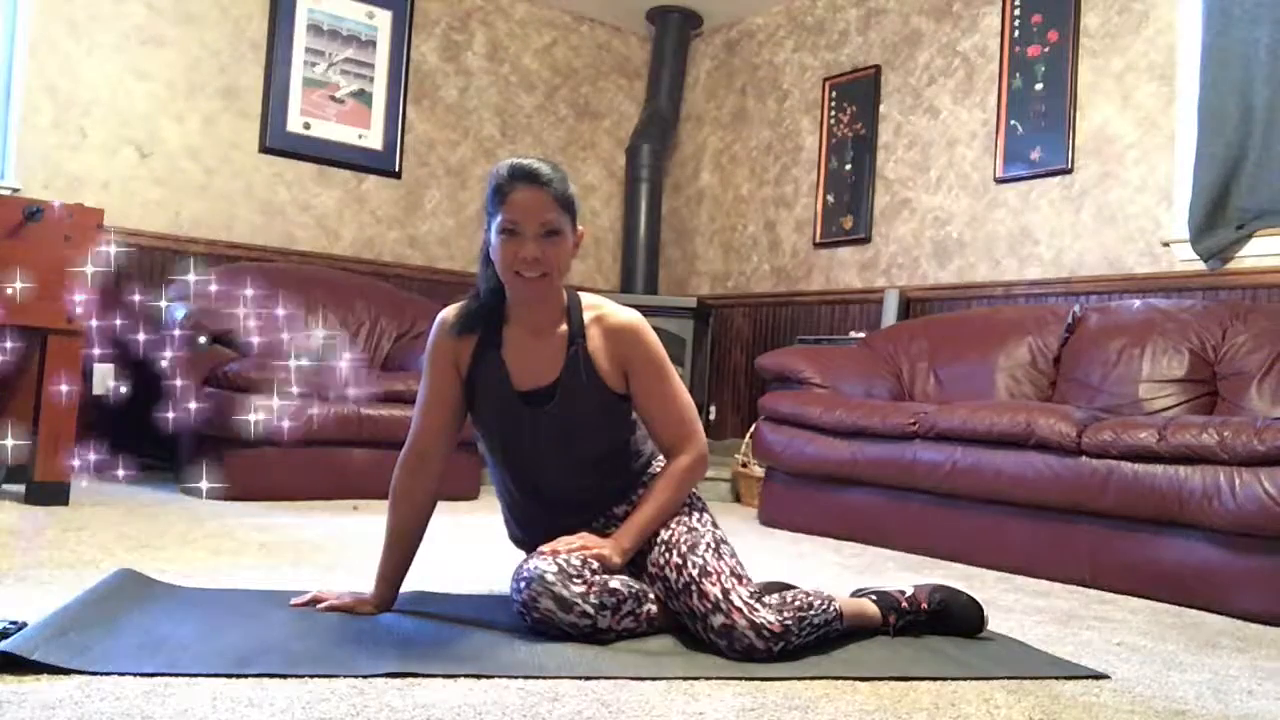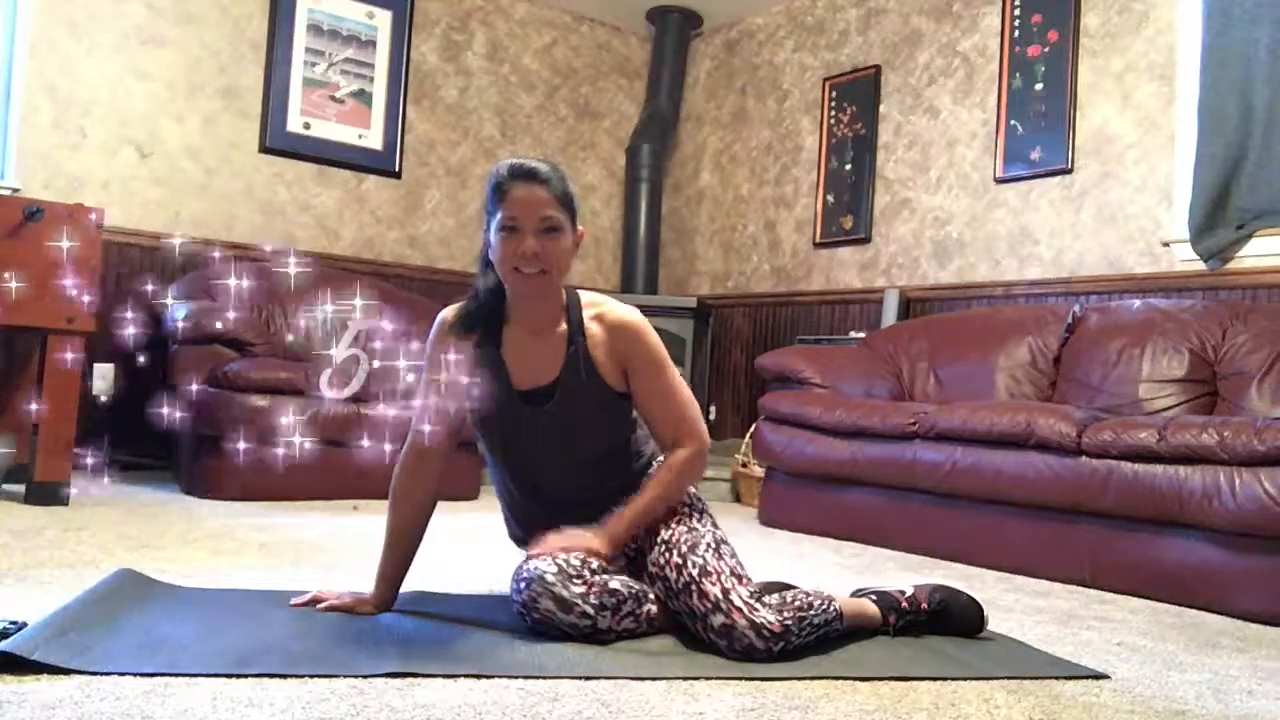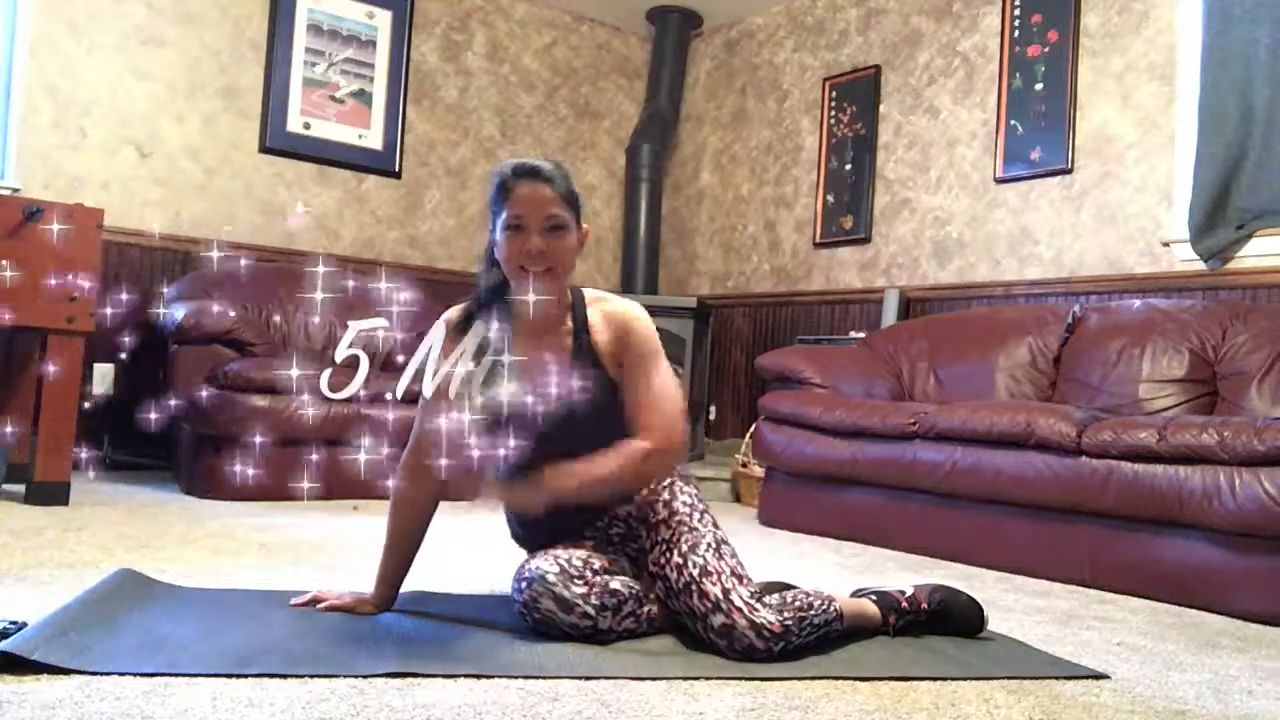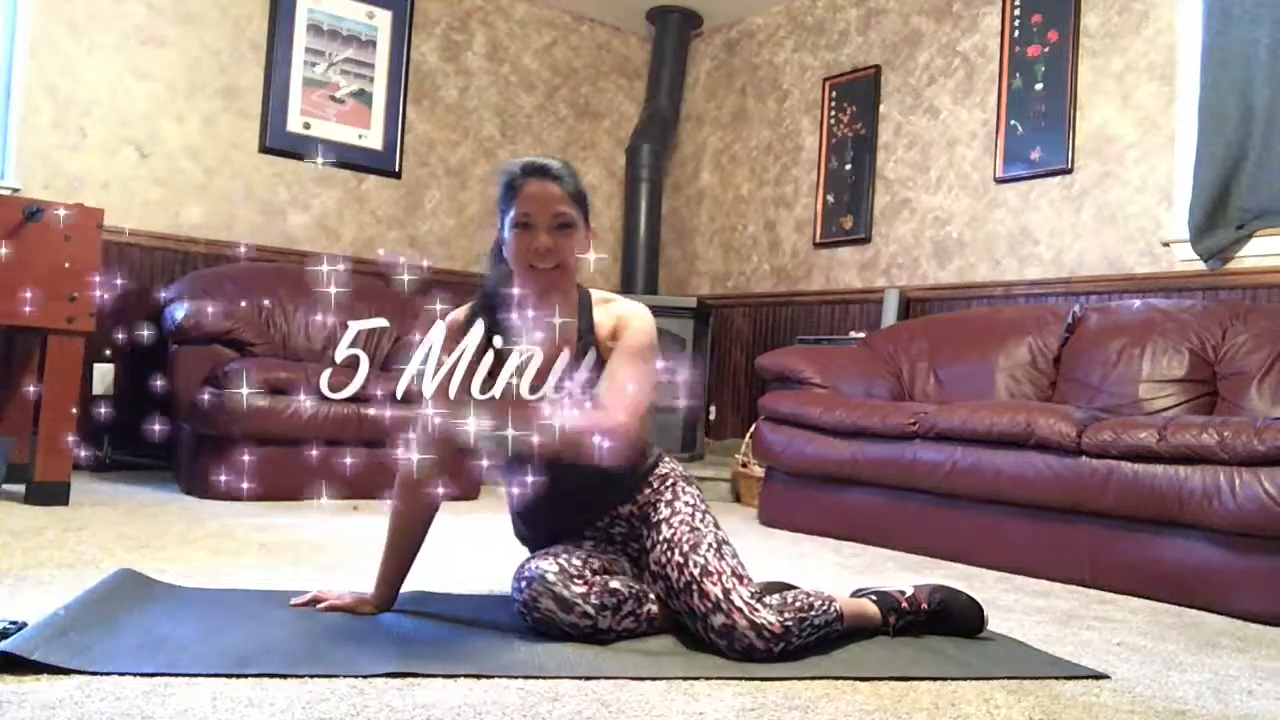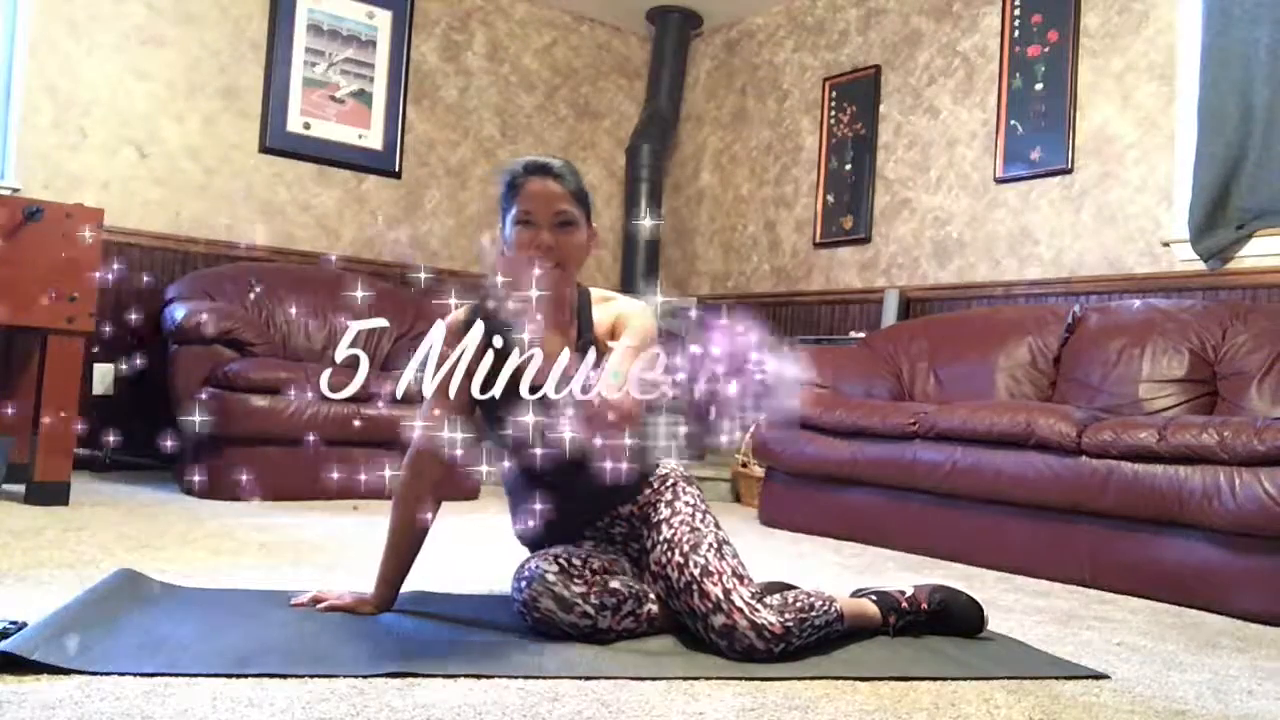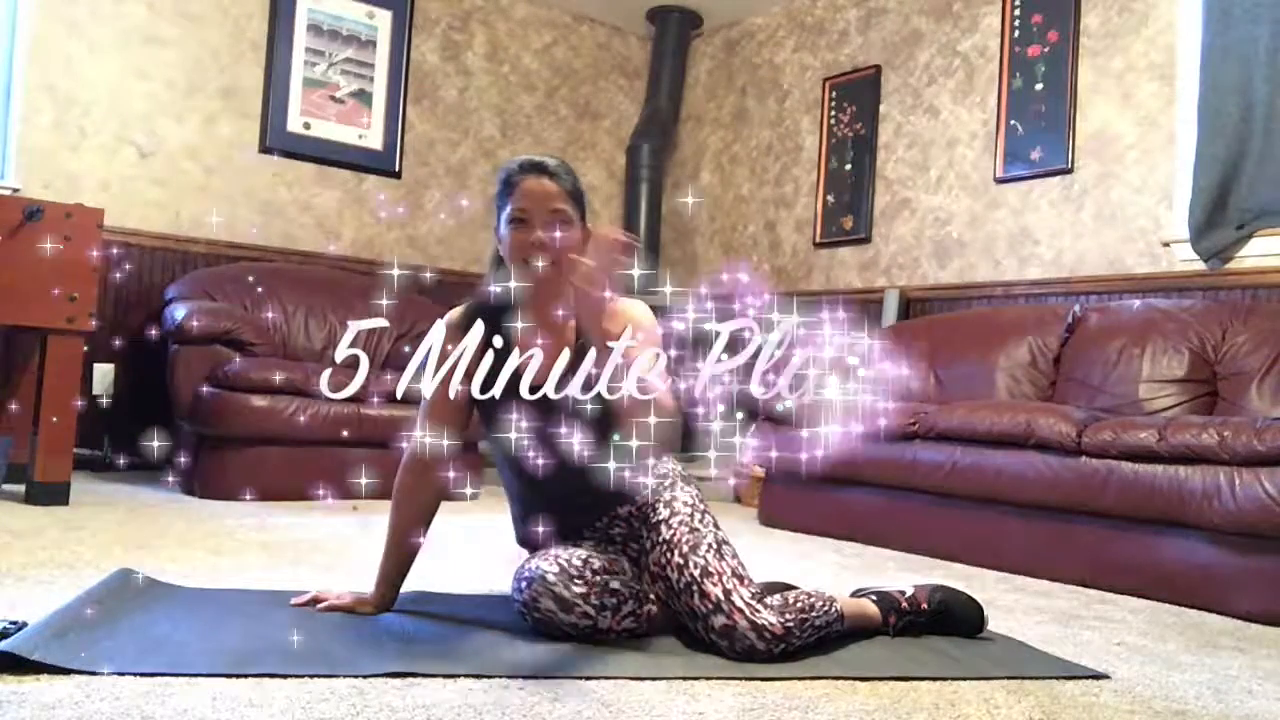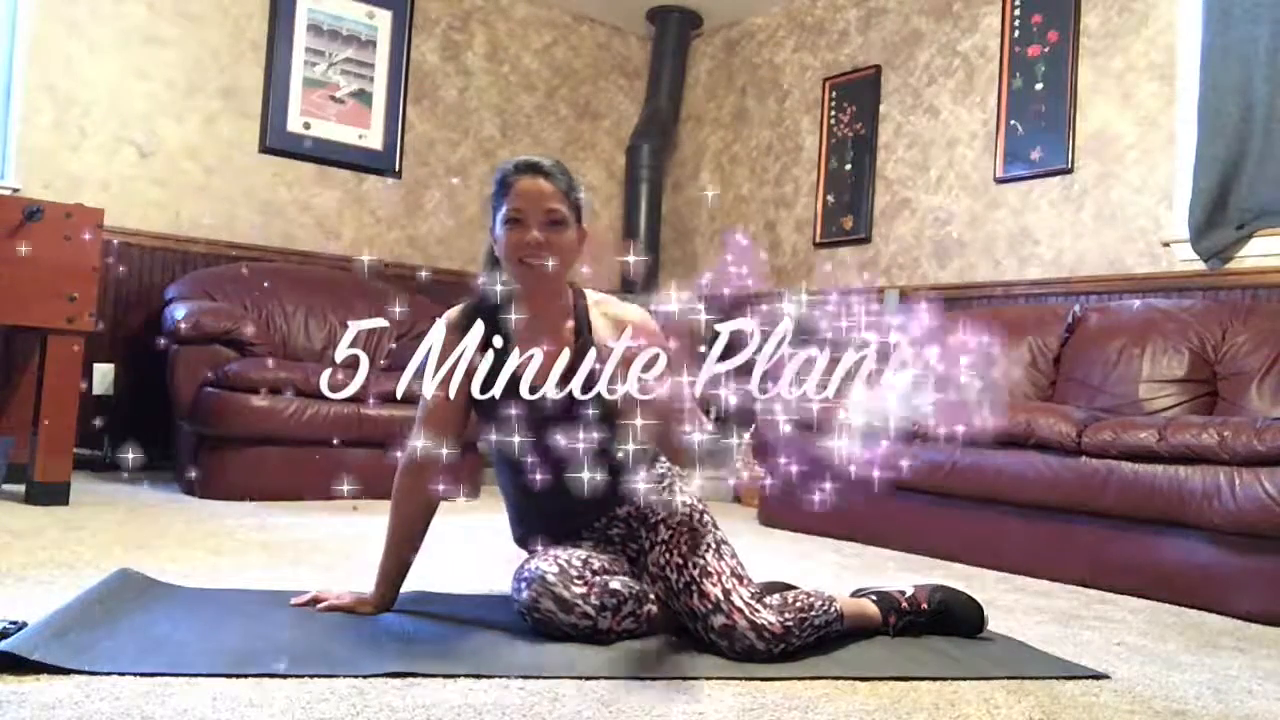
dt=0.1s
person 1, frame 1
left shoulder: (618, 331)
right shoulder: (458, 333)
left elbow: (689, 452)
right elbow: (421, 464)
left wrist: (619, 544)
right wrist: (380, 594)
left hip: (641, 513)
right hip: (556, 540)
left knee: (748, 631)
right knee: (539, 593)
left ankle: (898, 603)
right ankle: (714, 599)
person 1, frame 2
left shoulder: (618, 328)
right shoulder: (458, 333)
left elbow: (690, 447)
right elbow: (421, 464)
left wrist: (607, 535)
right wrist: (380, 594)
left hip: (642, 513)
right hip: (554, 541)
left knee: (748, 631)
right knee: (539, 593)
left ankle: (896, 603)
right ankle: (699, 601)
person 1, frame 3
left shoulder: (621, 323)
right shoulder: (463, 330)
left elbow: (666, 448)
right elbow: (425, 464)
left wrist: (548, 484)
right wrist: (381, 593)
left hip: (644, 508)
right hip: (559, 542)
left knee: (749, 630)
right knee: (541, 594)
left ankle: (899, 601)
right ankle: (696, 598)
person 1, frame 4
left shoulder: (623, 322)
right shoulder: (468, 330)
left elbow: (615, 435)
right elbow: (430, 463)
left wrist: (502, 404)
right wrist: (382, 593)
left hip: (647, 503)
right hip: (561, 539)
left knee: (750, 632)
right knee: (542, 593)
left ankle: (900, 603)
right ankle: (699, 597)
person 1, frame 5
left shoulder: (623, 315)
right shoulder: (468, 329)
left elbow: (615, 414)
right elbow: (428, 463)
left wrist: (538, 318)
right wrist: (382, 592)
left hip: (648, 503)
right hip: (563, 538)
left knee: (750, 631)
right knee: (541, 594)
left ankle: (898, 603)
right ankle: (713, 598)
person 1, frame 6
left shoulder: (626, 318)
right shoulder: (467, 329)
left elbow: (654, 431)
right elbow: (426, 464)
left wrist: (594, 316)
right wrist: (381, 593)
left hip: (646, 505)
right hip: (561, 542)
left knee: (749, 632)
right knee: (542, 595)
left ankle: (896, 605)
right ankle: (691, 598)
person 1, frame 7
left shoulder: (622, 324)
right shoulder: (465, 330)
left elbow: (682, 447)
right elbow: (425, 464)
left wrist: (675, 411)
right wrist: (380, 594)
left hip: (644, 507)
right hip: (558, 540)
left knee: (748, 631)
right knee: (540, 594)
left ankle: (898, 603)
right ankle: (715, 599)
